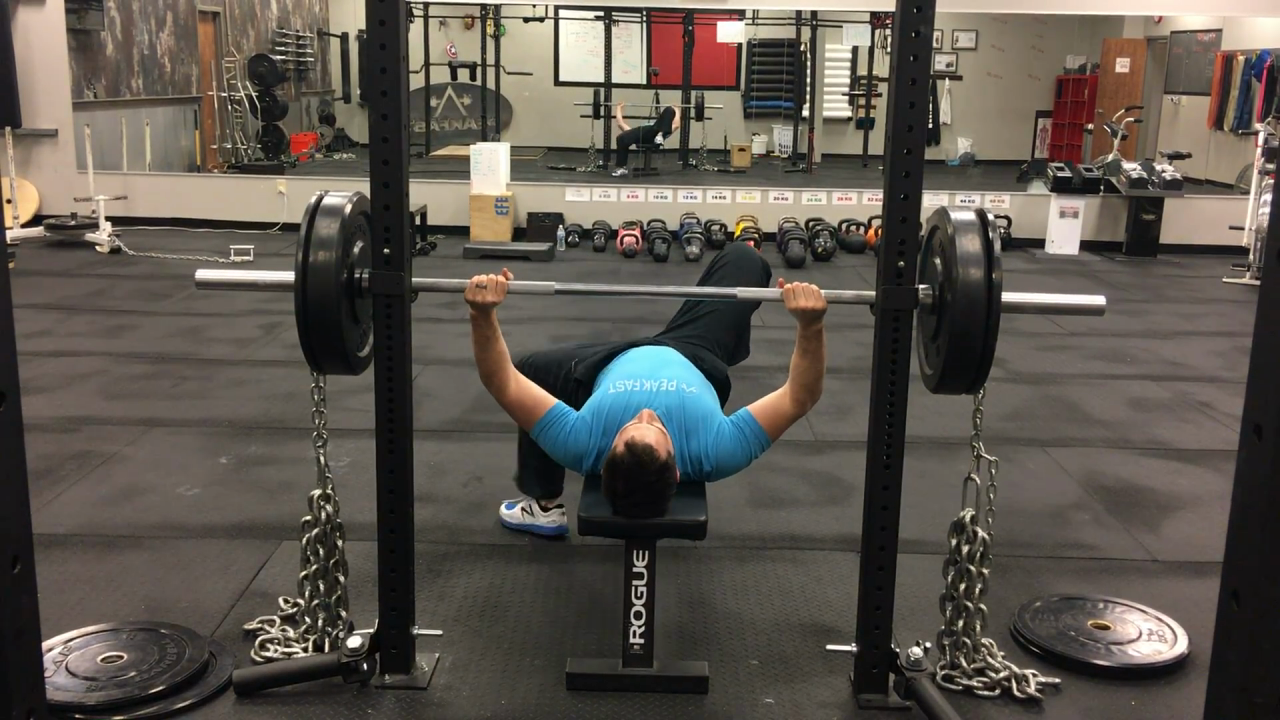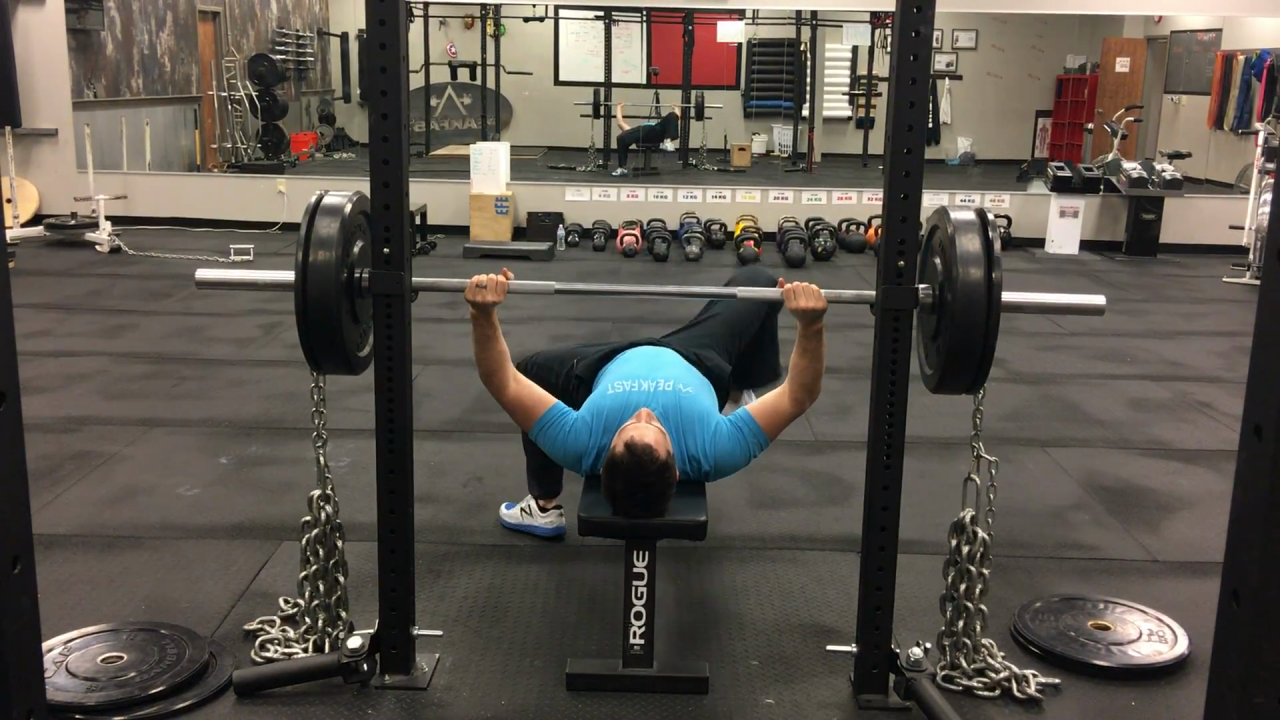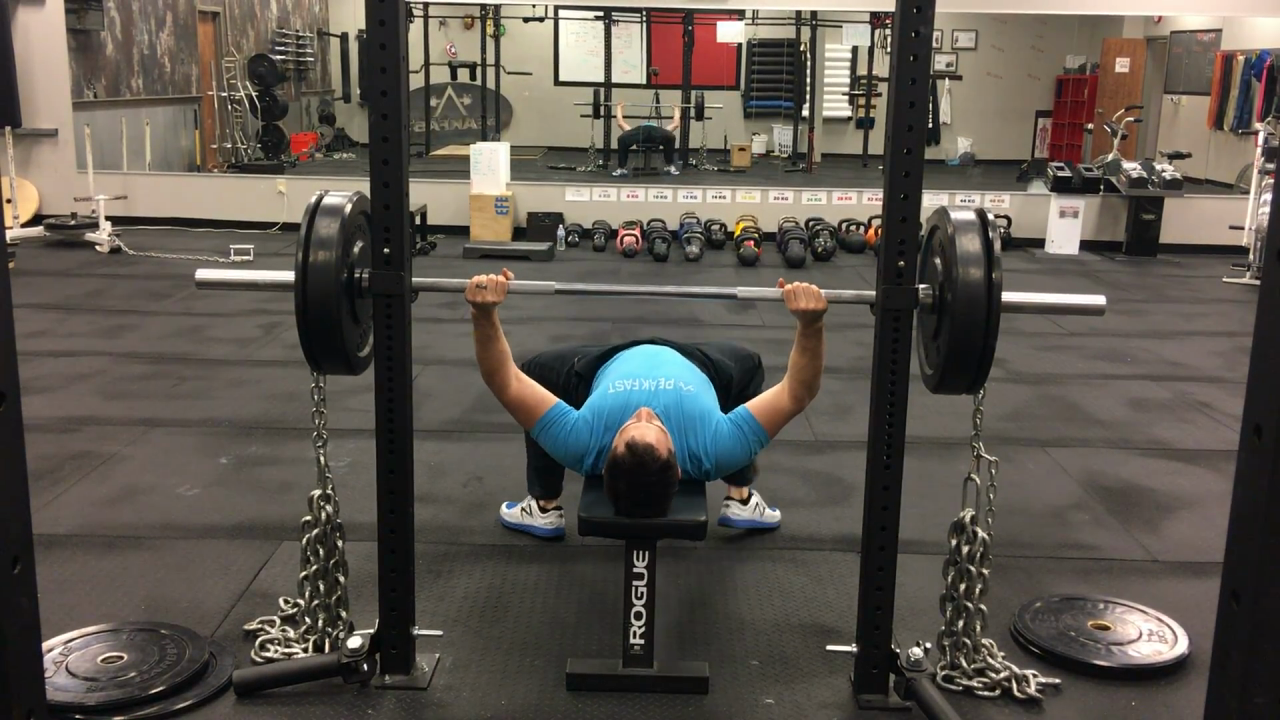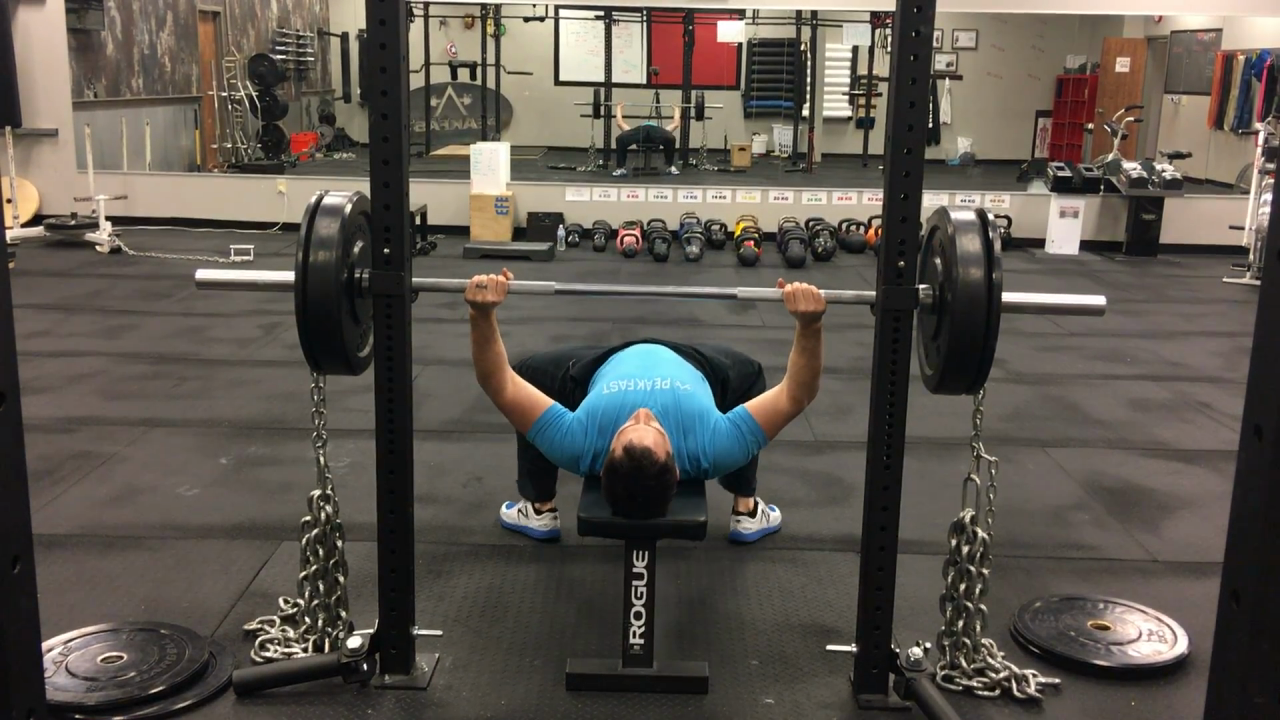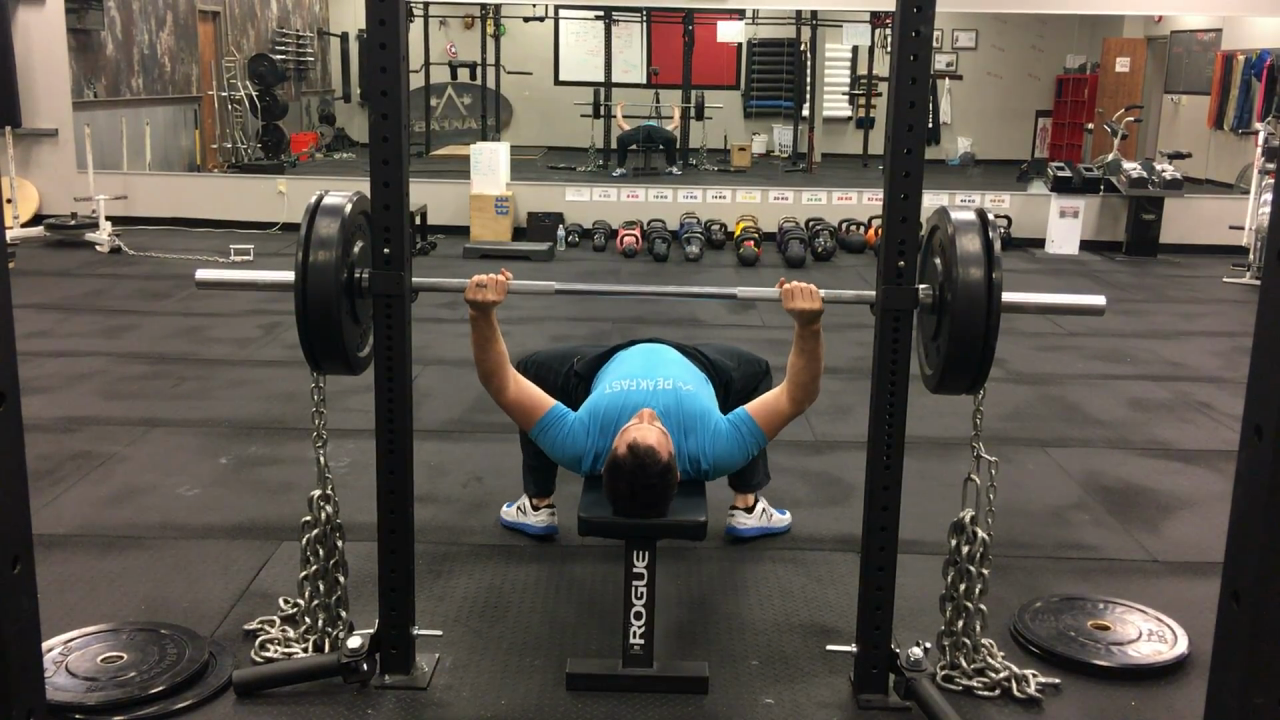
dt=0.3s
person 1, frame 1
left shoulder: (581, 446)
right shoulder: (712, 453)
left elbow: (504, 385)
right elbow: (799, 398)
left wrist: (482, 314)
right wrist: (810, 325)
left knee: (532, 368)
right knee: (743, 259)
person 1, frame 2
left shoulder: (581, 446)
right shoulder: (710, 452)
left elbow: (504, 384)
right elbow: (799, 396)
left wrist: (484, 314)
right wrist: (810, 324)
left knee: (532, 370)
right knee: (757, 282)
right ankle: (740, 389)
person 1, frame 3
left shoulder: (583, 446)
right shoulder: (711, 450)
left elbow: (504, 382)
right elbow: (797, 394)
left wrist: (484, 315)
right wrist: (810, 324)
left knee: (536, 369)
right knee: (746, 363)
left ankle: (545, 508)
right ankle: (740, 498)
person 1, frame 4
left shoulder: (579, 446)
right shoulder: (709, 450)
left elbow: (500, 386)
right elbow: (797, 395)
left wrist: (482, 315)
right wrist: (809, 324)
left knee: (528, 372)
right knee: (747, 372)
left ankle: (539, 509)
right ankle: (746, 510)
person 1, frame 5
left shoulder: (580, 446)
right shoulder: (710, 451)
left elbow: (501, 384)
right elbow: (797, 397)
left wrist: (482, 314)
right wrist: (808, 323)
left knee: (532, 369)
right knee: (755, 371)
left ankle: (538, 506)
right ankle: (747, 506)
